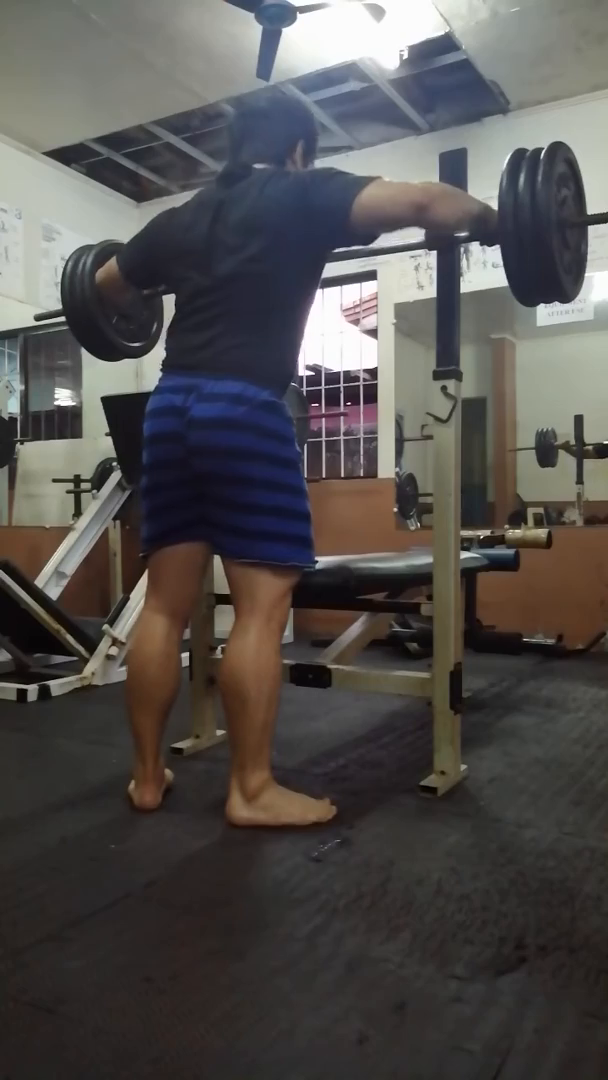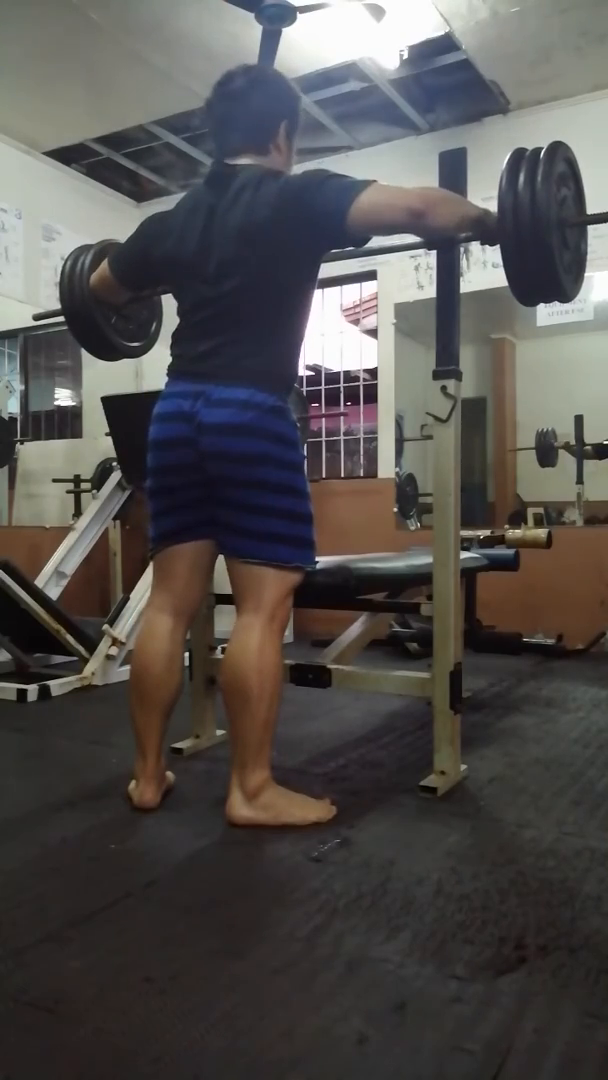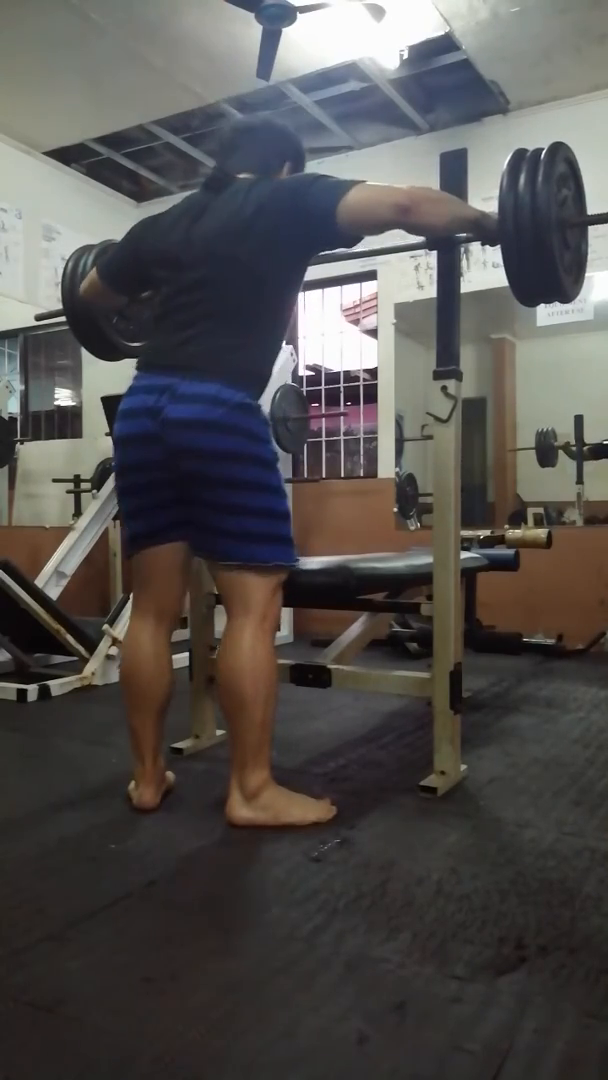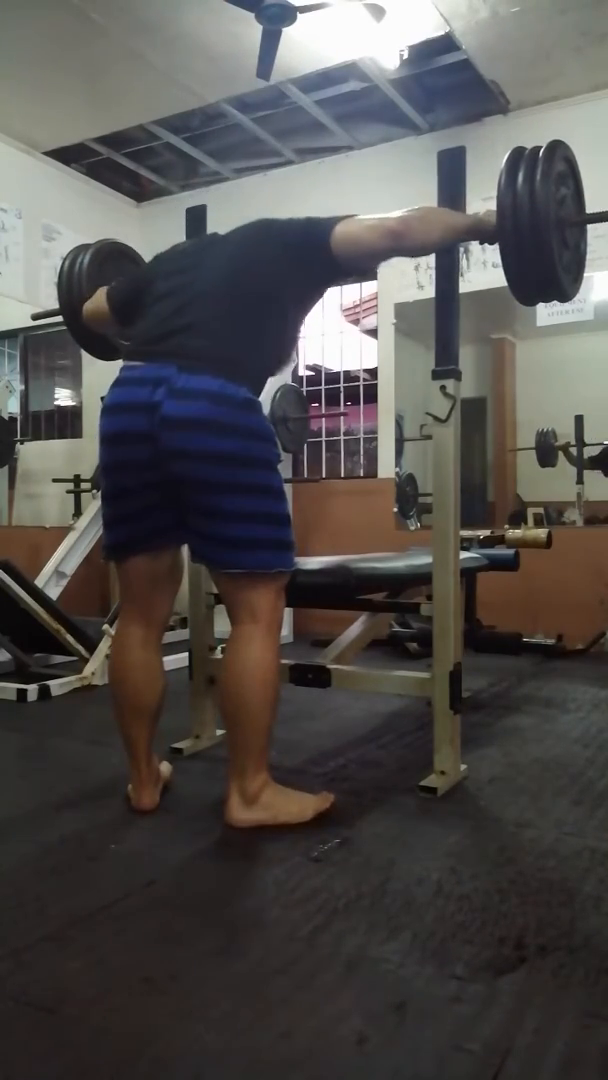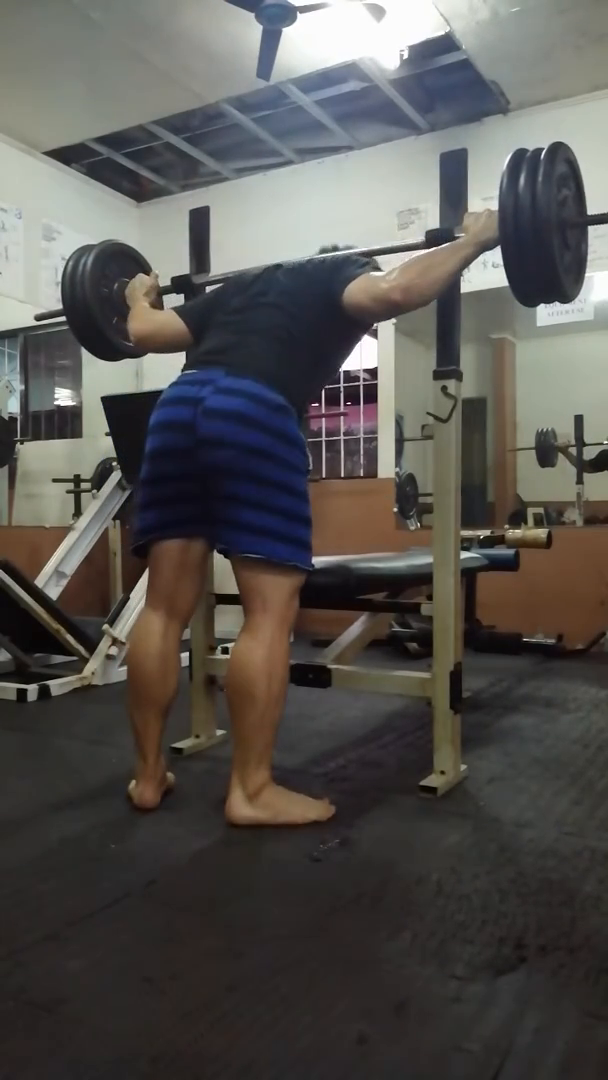
dt=1s
person 1, frame 1
left shoulder: (186, 215)
right shoulder: (304, 196)
left elbow: (108, 283)
right elbow: (417, 200)
right wrist: (487, 218)
left hip: (170, 404)
right hip: (244, 410)
left knee: (165, 603)
right knee: (262, 603)
left ankle: (147, 776)
right ankle: (252, 790)
person 1, frame 2
left shoulder: (176, 219)
right shoulder: (296, 198)
left elbow: (101, 285)
right elbow: (414, 207)
right wrist: (485, 220)
left hip: (176, 411)
right hip: (249, 414)
left knee: (170, 601)
right knee: (264, 605)
left ankle: (148, 774)
right ankle: (252, 790)
person 1, frame 3
left shoulder: (167, 222)
right shoulder: (287, 202)
left elbow: (93, 290)
right elbow: (405, 204)
right wrist: (483, 222)
left hip: (141, 406)
right hip: (219, 412)
left knee: (153, 608)
right knee: (253, 606)
left ankle: (147, 776)
right ankle: (252, 790)
person 1, frame 4
left shoulder: (180, 256)
right shoulder: (292, 245)
left elbow: (94, 311)
right elbow: (393, 230)
left wrist: (136, 294)
right wrist: (478, 225)
left hip: (127, 402)
right hip: (213, 407)
left knee: (141, 615)
right knee: (257, 610)
left ankle: (143, 778)
right ankle: (250, 793)
person 1, frame 5
left shoulder: (246, 284)
right shoulder: (343, 273)
left elbow: (144, 331)
right elbow: (390, 292)
left wrist: (139, 296)
right wrist: (473, 241)
left hip: (177, 407)
right hip: (253, 415)
left knee: (165, 608)
right knee: (270, 611)
left ankle: (148, 774)
right ankle: (252, 790)
